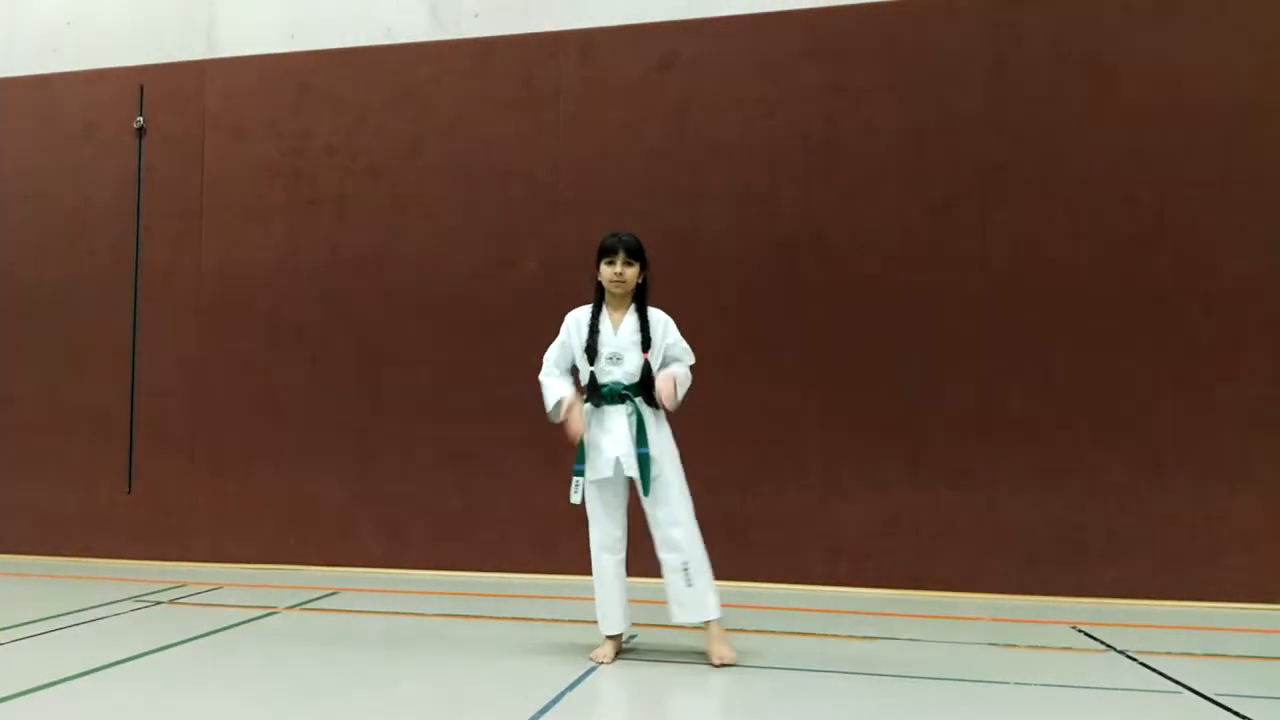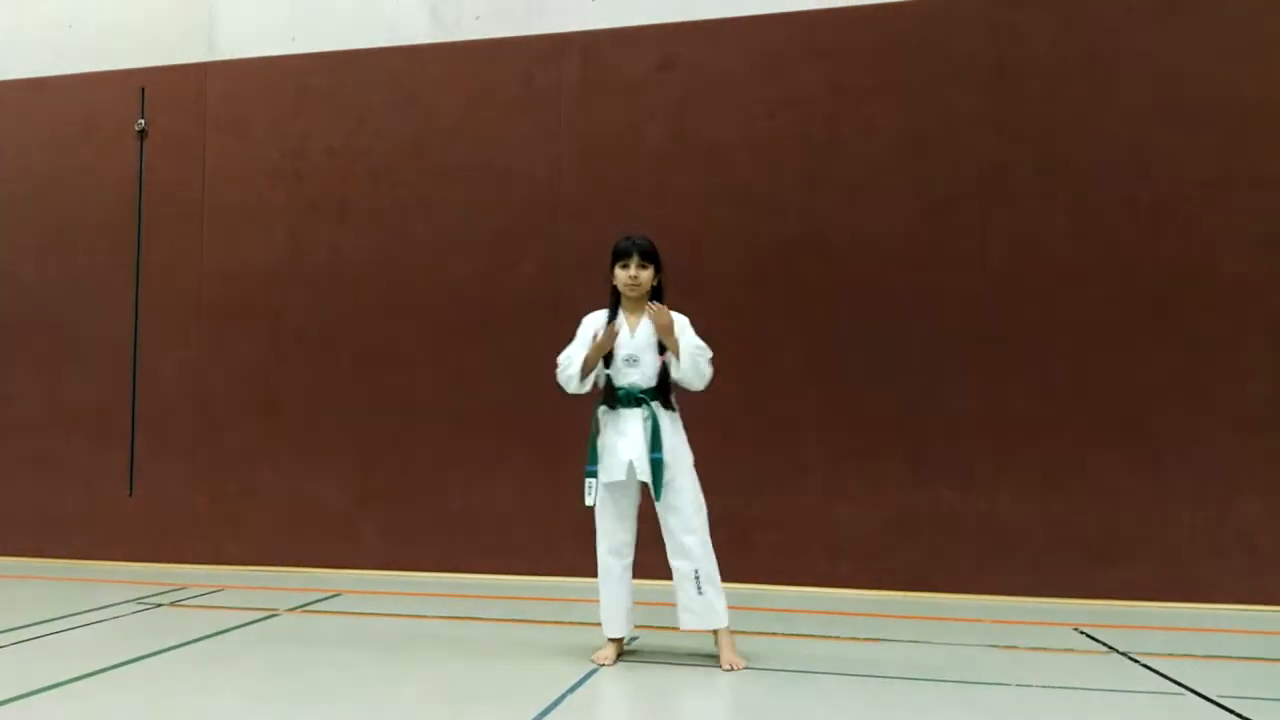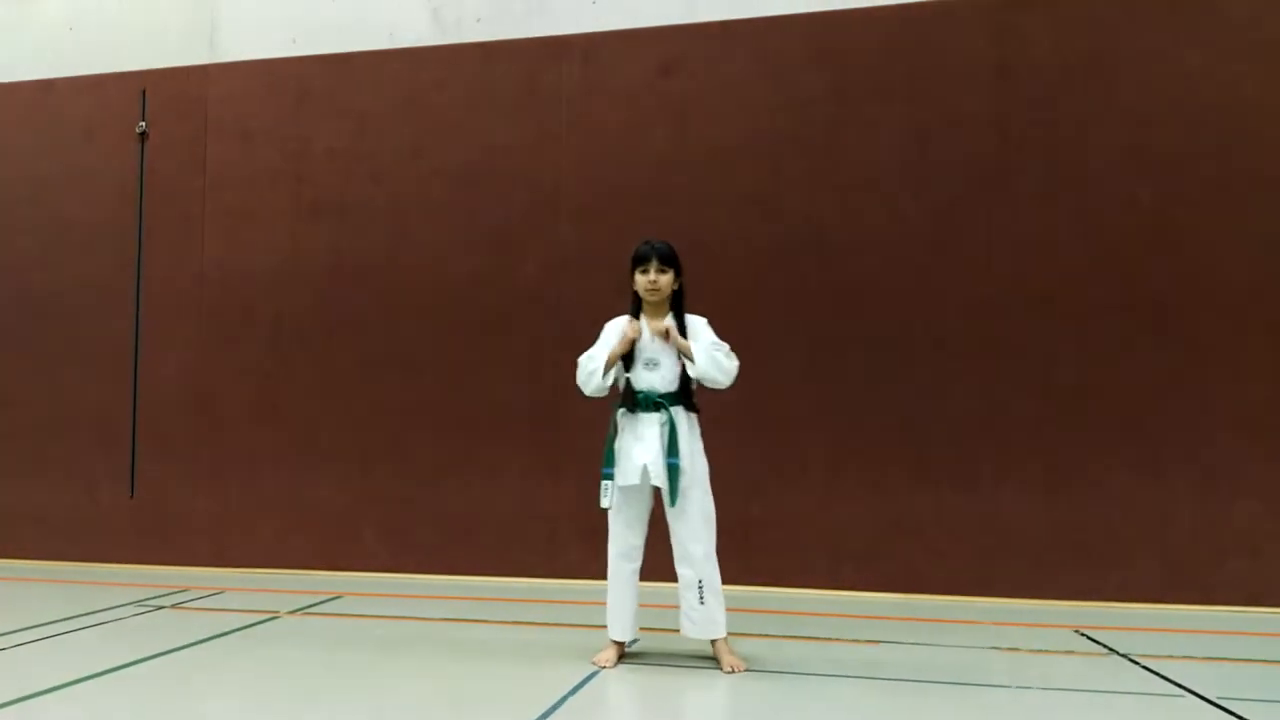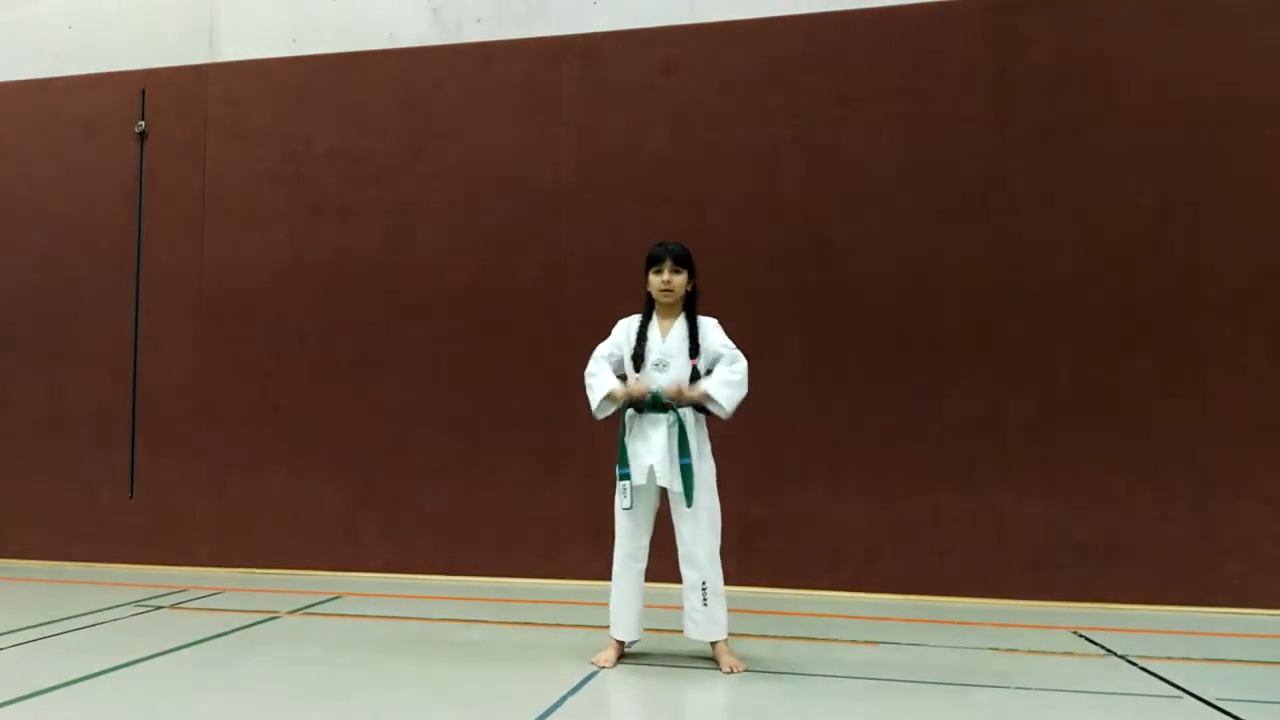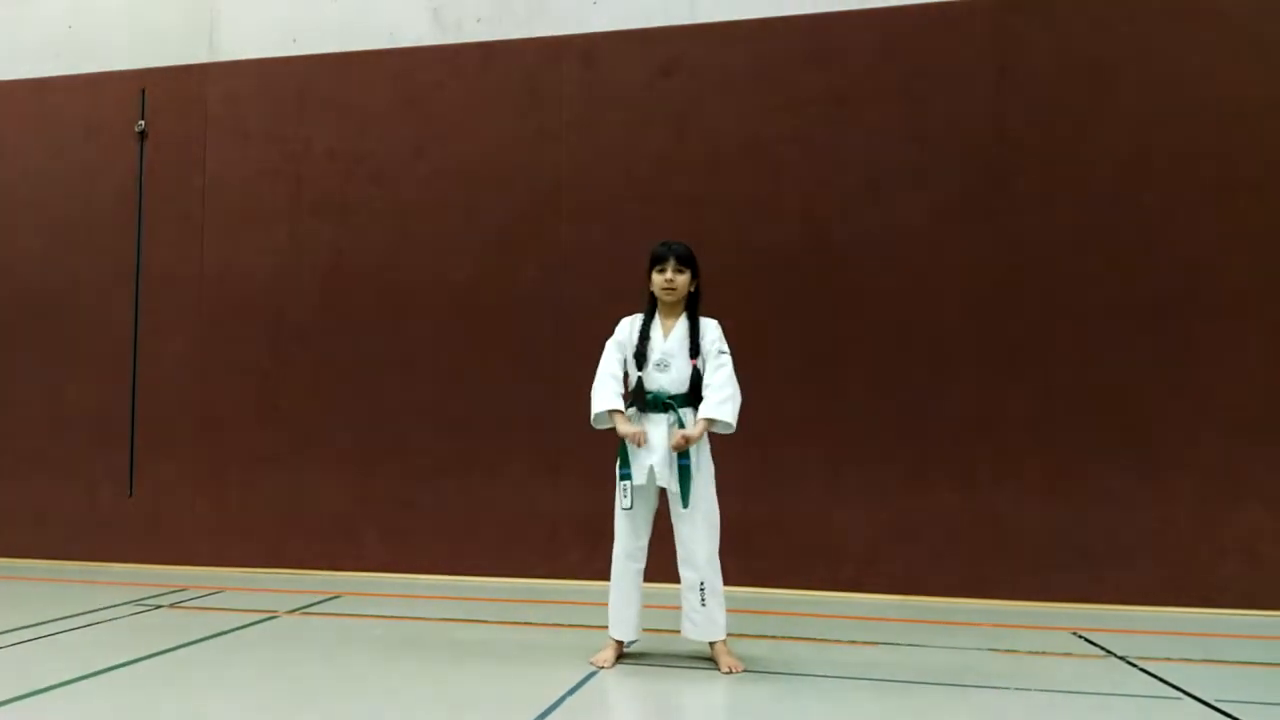
dt=0.2s
person 1, frame 1
left shoulder: (657, 320)
right shoulder: (578, 320)
left elbow: (681, 364)
right elbow: (551, 369)
left wrist: (671, 380)
right wrist: (567, 402)
left hip: (647, 430)
right hip: (599, 431)
left knee: (676, 527)
right knee: (605, 536)
left ankle: (713, 627)
right ankle: (612, 633)
person 1, frame 2
left shoulder: (674, 322)
right shoulder: (595, 323)
left elbow: (700, 375)
right elbow: (567, 376)
left wrist: (670, 342)
right wrist: (593, 353)
left hip: (661, 433)
right hip: (614, 434)
left knee: (688, 533)
right knee: (613, 539)
left ankle: (721, 634)
right ankle: (614, 635)
person 1, frame 3
left shoulder: (694, 326)
right shoulder: (617, 327)
left elbow: (725, 368)
right elbow: (586, 376)
left wrist: (679, 343)
right wrist: (621, 349)
left hip: (678, 438)
right hip: (631, 437)
left knee: (695, 542)
right knee: (623, 542)
left ankle: (717, 639)
right ankle: (618, 638)
person 1, frame 4
left shoulder: (706, 329)
right shoulder: (627, 328)
left elbow: (735, 372)
right elbow: (596, 369)
left wrist: (696, 391)
right wrist: (620, 389)
left hip: (687, 440)
right hip: (640, 440)
left knee: (700, 543)
right knee: (629, 542)
left ankle: (718, 640)
right ankle: (619, 638)
person 1, frame 5
left shoulder: (707, 330)
right shoulder: (630, 327)
left elbow: (722, 382)
right elbow: (607, 377)
left wrist: (699, 429)
right wrist: (621, 422)
left hip: (688, 441)
right hip: (640, 439)
left knee: (698, 544)
right knee: (629, 542)
left ankle: (716, 641)
right ankle: (618, 637)
